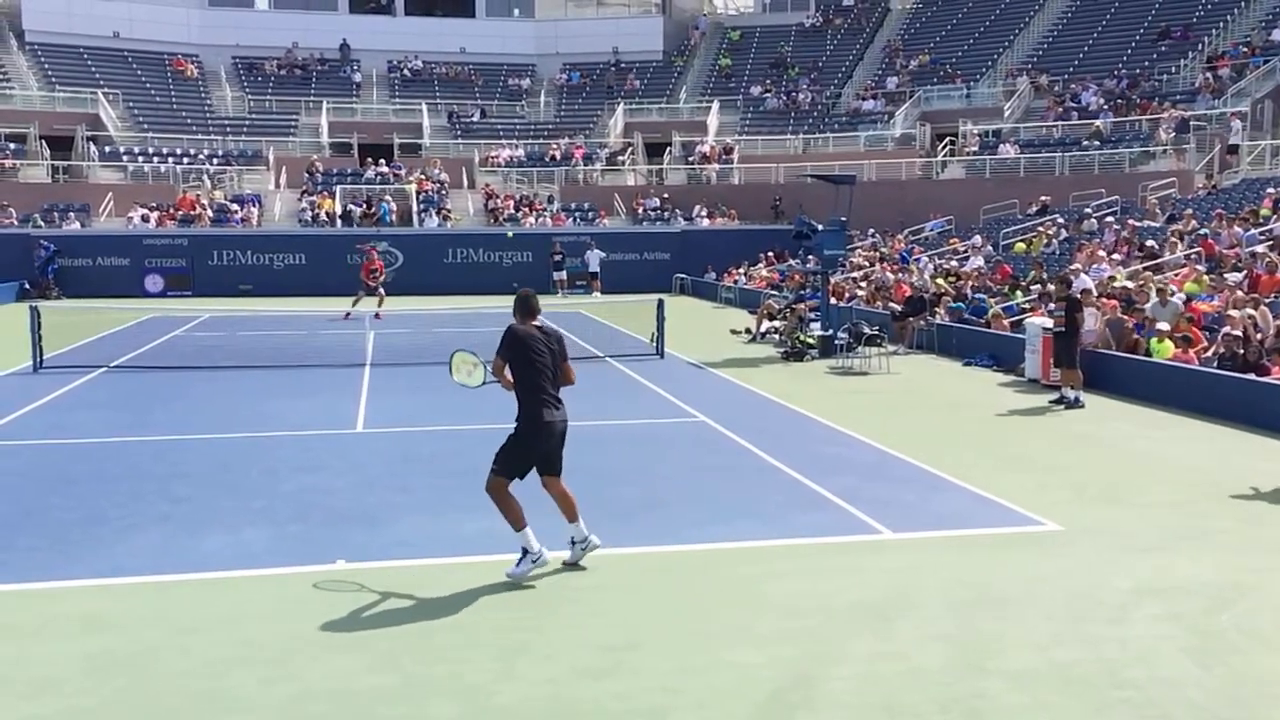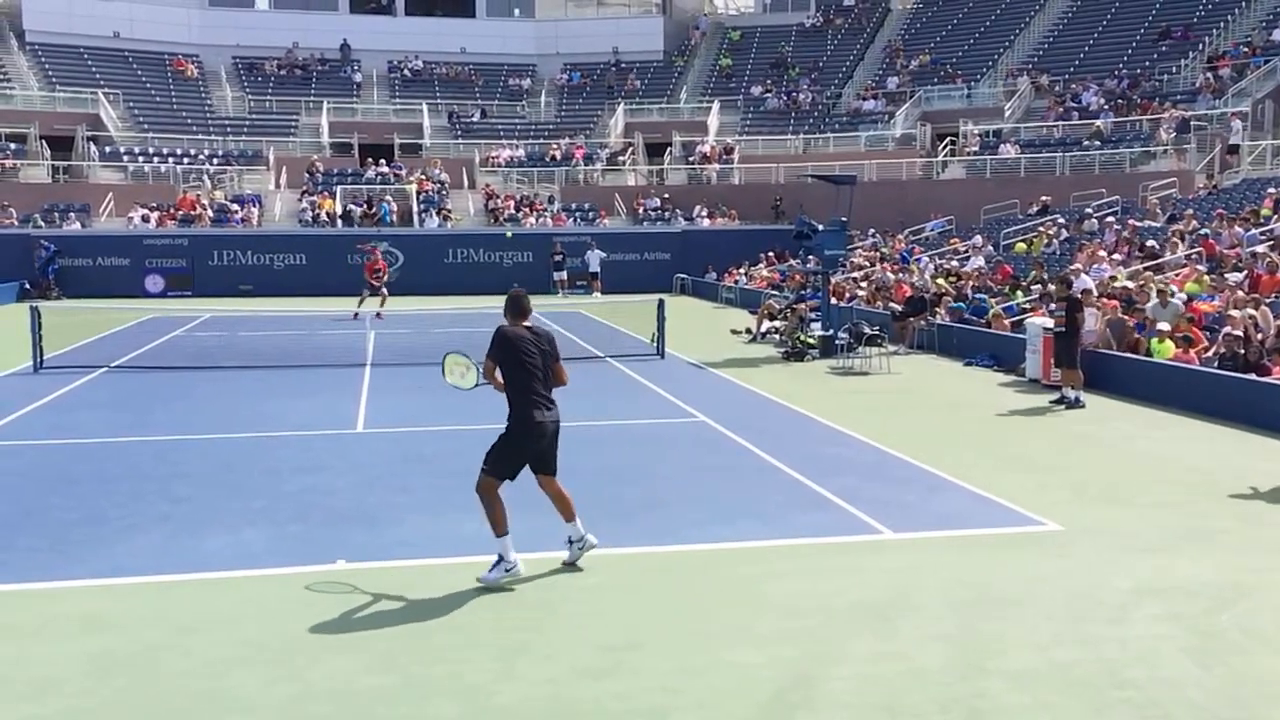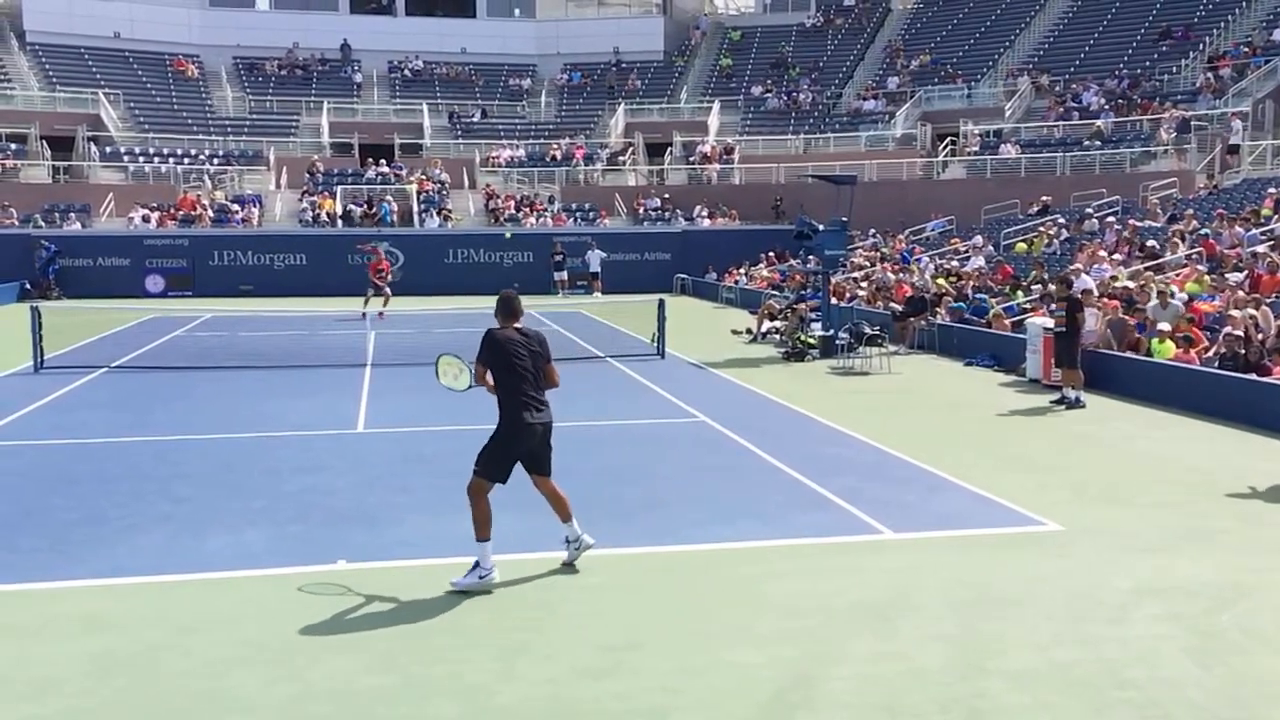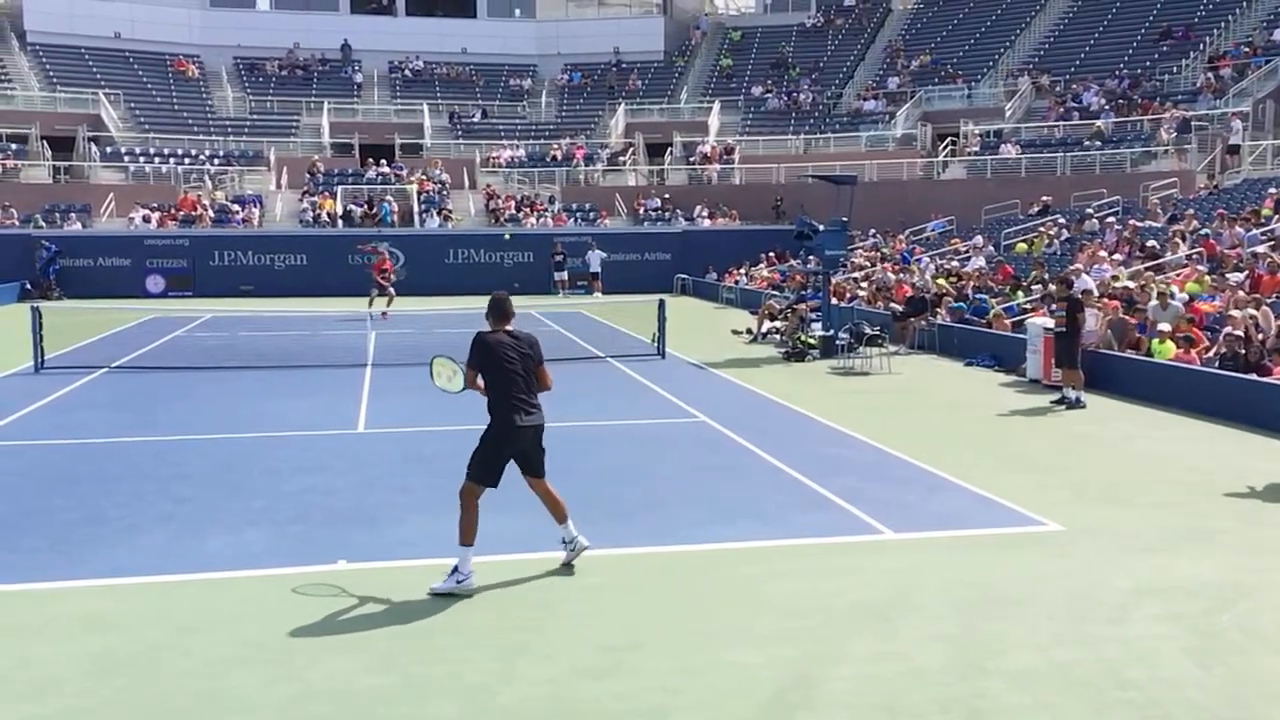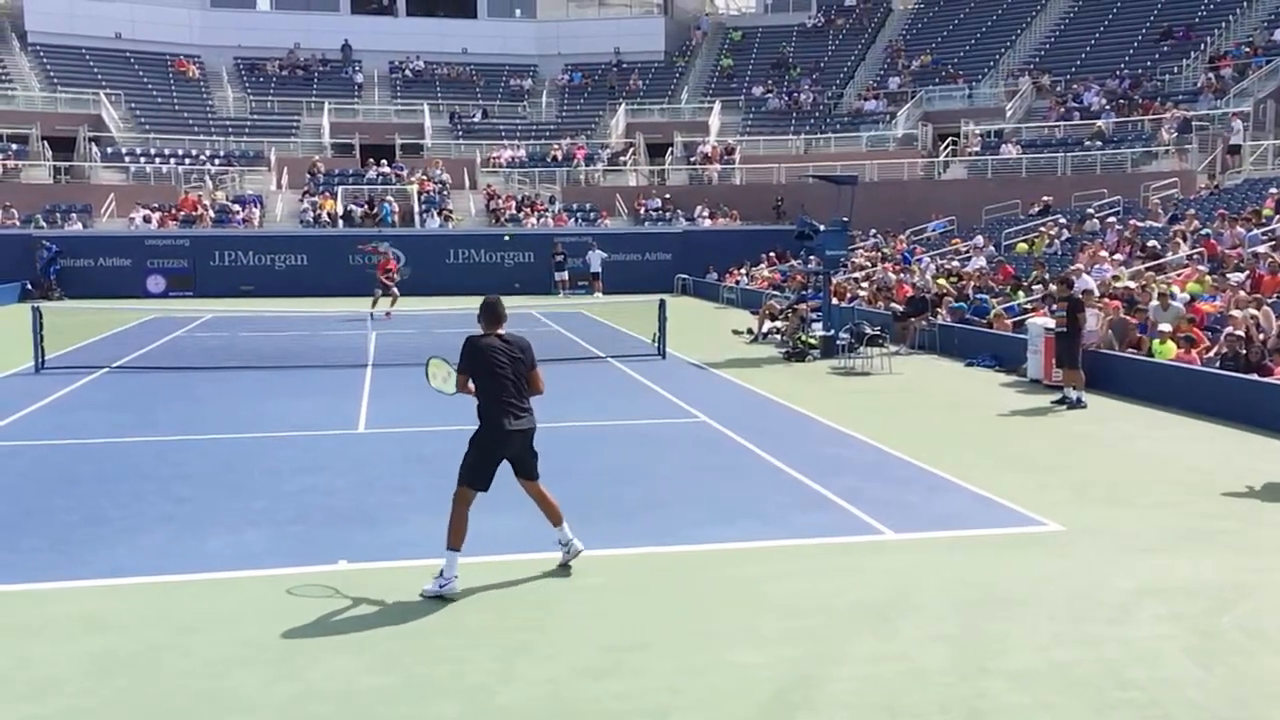
dt=0.2s
person 1, frame 1
left shoulder: (514, 333)
right shoulder: (555, 336)
left elbow: (498, 370)
right elbow: (569, 378)
left wrist: (510, 381)
left hip: (535, 422)
right hip: (558, 419)
left knee: (496, 485)
right knee: (552, 482)
left ankle: (532, 551)
right ankle: (582, 538)
person 1, frame 2
left shoulder: (504, 334)
right shoulder: (546, 336)
left elbow: (488, 373)
right elbow: (562, 379)
left wrist: (502, 383)
left hip: (525, 422)
right hip: (550, 420)
left knee: (486, 485)
right knee: (548, 482)
left ankle: (508, 560)
right ankle: (579, 538)
person 1, frame 3
left shoulder: (493, 337)
right shoulder: (538, 338)
left elbow: (479, 377)
right elbow: (554, 380)
left hip: (516, 424)
right hip: (543, 420)
left knee: (477, 488)
right knee: (544, 482)
left ankle: (484, 567)
right ankle: (576, 538)
person 1, frame 4
left shoulder: (483, 340)
right shoulder: (530, 340)
left elbow: (470, 381)
right elbow: (546, 383)
left hip: (505, 426)
right hip: (534, 423)
left knee: (469, 493)
right knee: (539, 483)
left ankle: (462, 572)
right ankle: (573, 539)
person 1, frame 5
left shoulder: (473, 344)
right shoulder: (522, 344)
left elbow: (461, 386)
right elbow: (538, 387)
left hip: (494, 430)
right hip: (525, 427)
left knee: (462, 498)
right knee: (533, 487)
left ankle: (448, 577)
right ankle: (569, 542)
